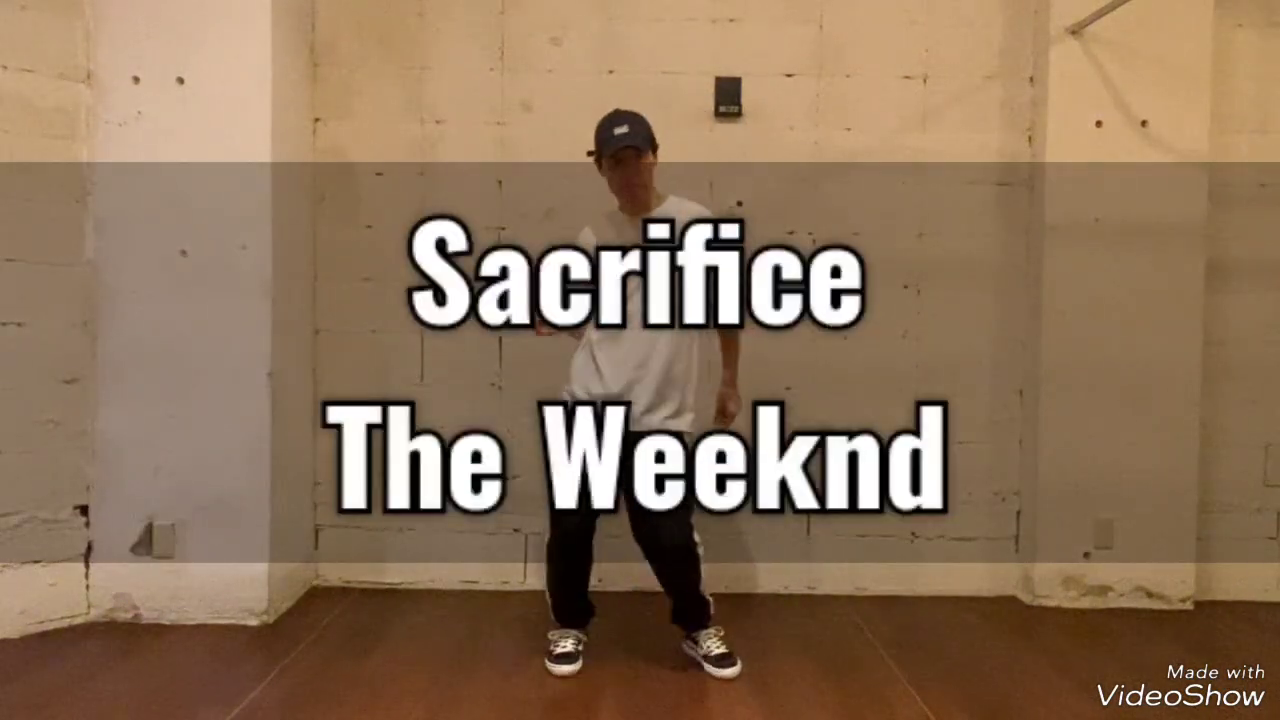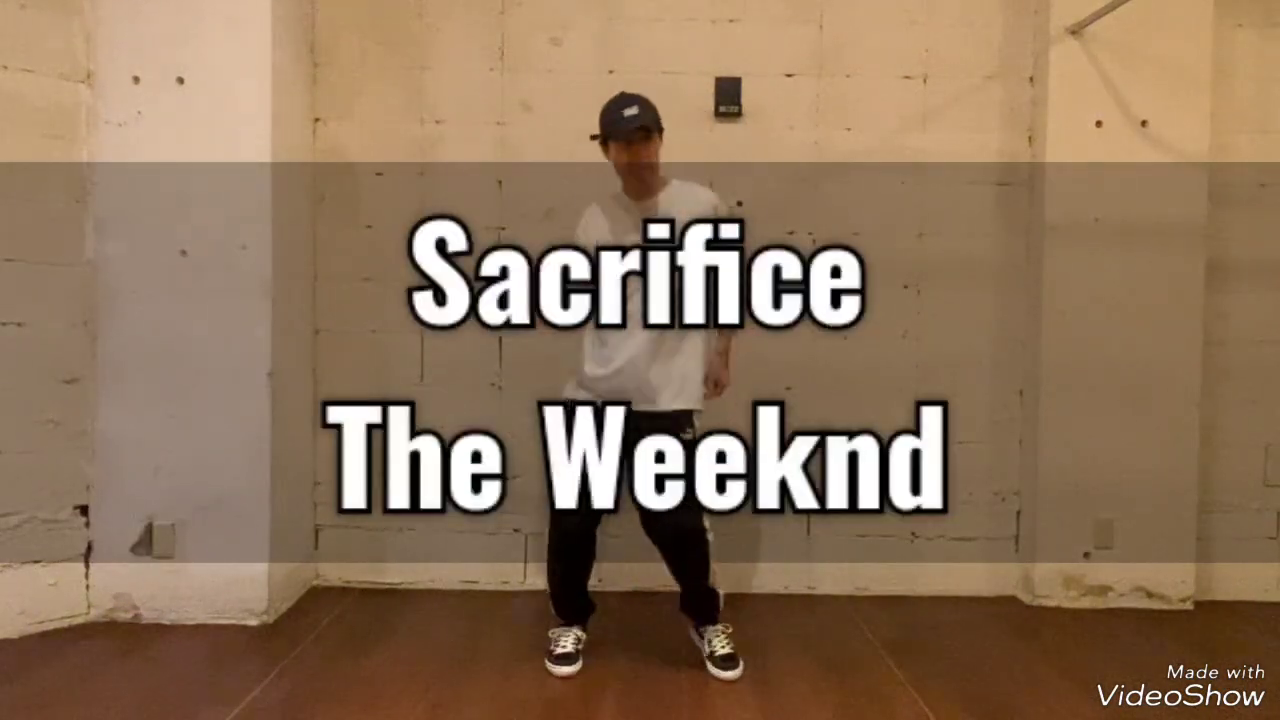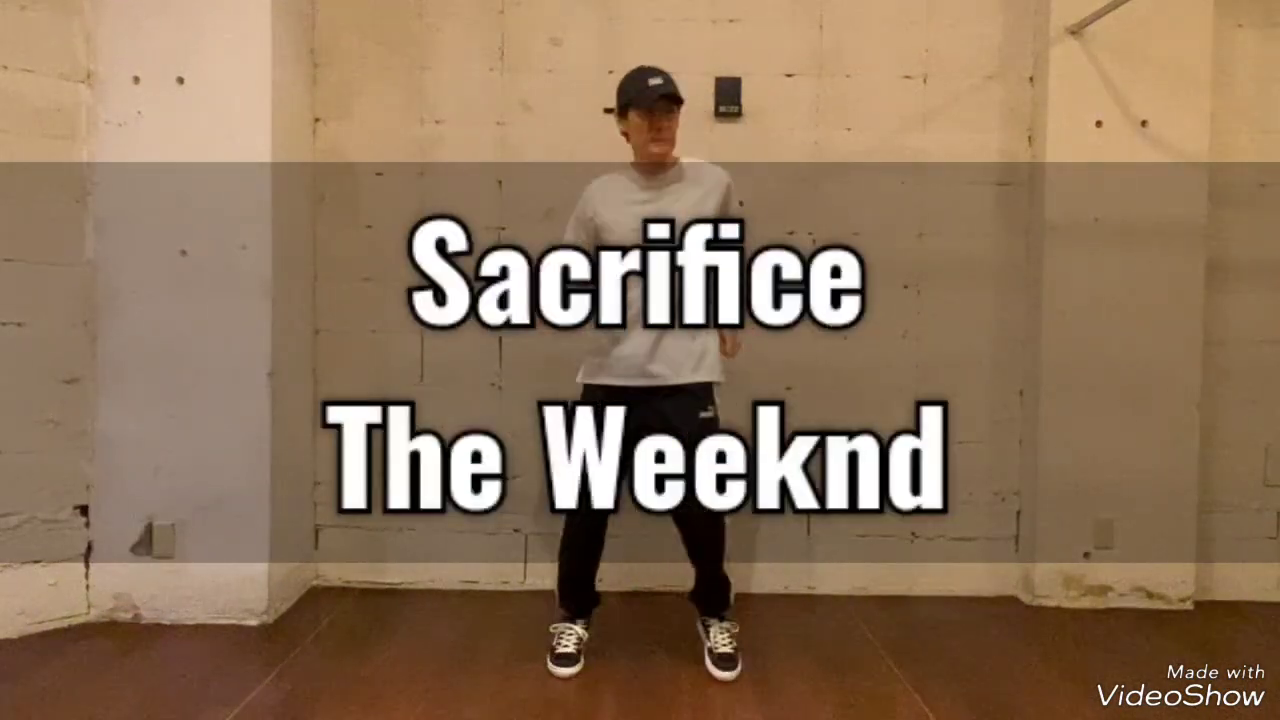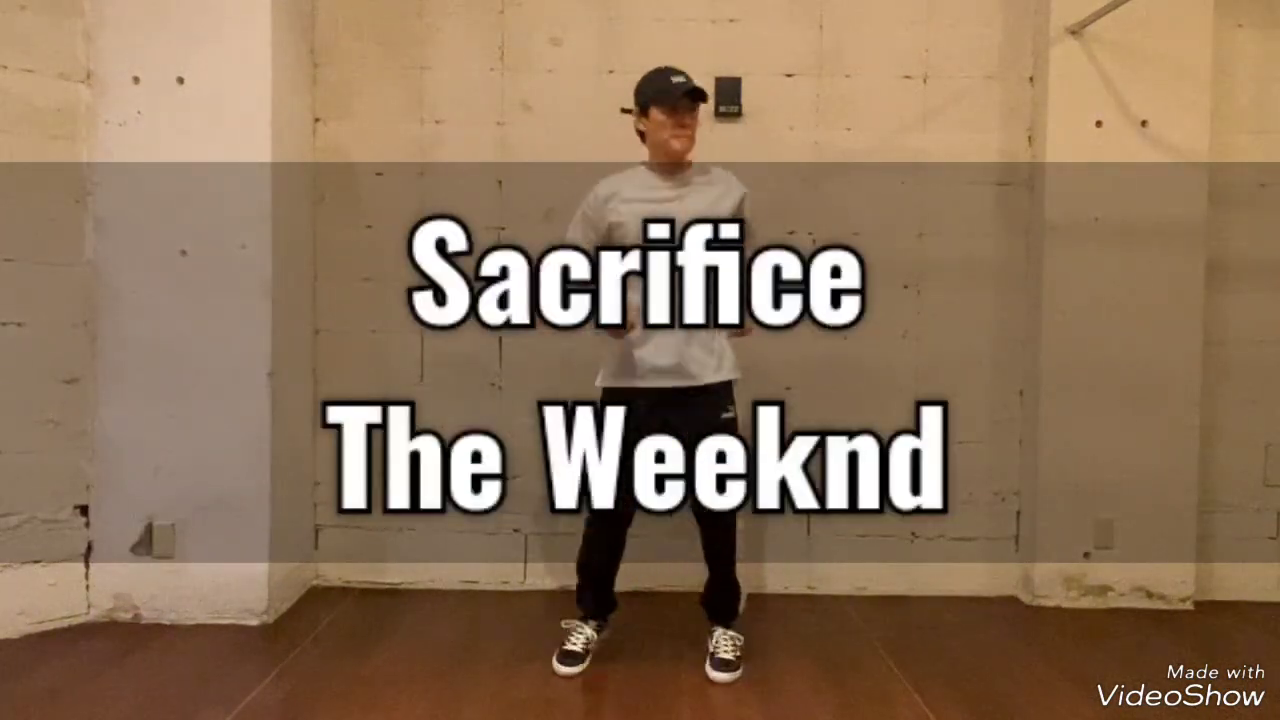
dt=0.1s
person 1, frame 1
left shoulder: (699, 223)
right shoulder: (593, 234)
left wrist: (729, 384)
right wrist: (548, 316)
left hip: (662, 414)
right hip: (591, 406)
left knee: (668, 534)
right knee: (570, 525)
left ankle: (698, 628)
right ankle: (569, 626)
person 1, frame 2
left shoulder: (701, 205)
right shoulder: (595, 220)
left wrist: (721, 354)
left hip: (667, 399)
right hip: (596, 392)
left knee: (675, 521)
right knee: (572, 518)
left ankle: (707, 622)
right ankle: (569, 623)
person 1, frame 3
left shoulder: (714, 184)
right shoulder: (599, 196)
left wrist: (727, 321)
left hip: (686, 378)
right hip: (610, 378)
left knee: (699, 505)
right knee: (588, 506)
left ankle: (716, 617)
right ankle: (573, 619)
person 1, frame 4
left shoulder: (727, 190)
right shoulder: (612, 194)
left hip: (707, 380)
right hip: (635, 382)
left knee: (718, 510)
right knee: (612, 507)
left ankle: (723, 628)
right ankle: (587, 622)
